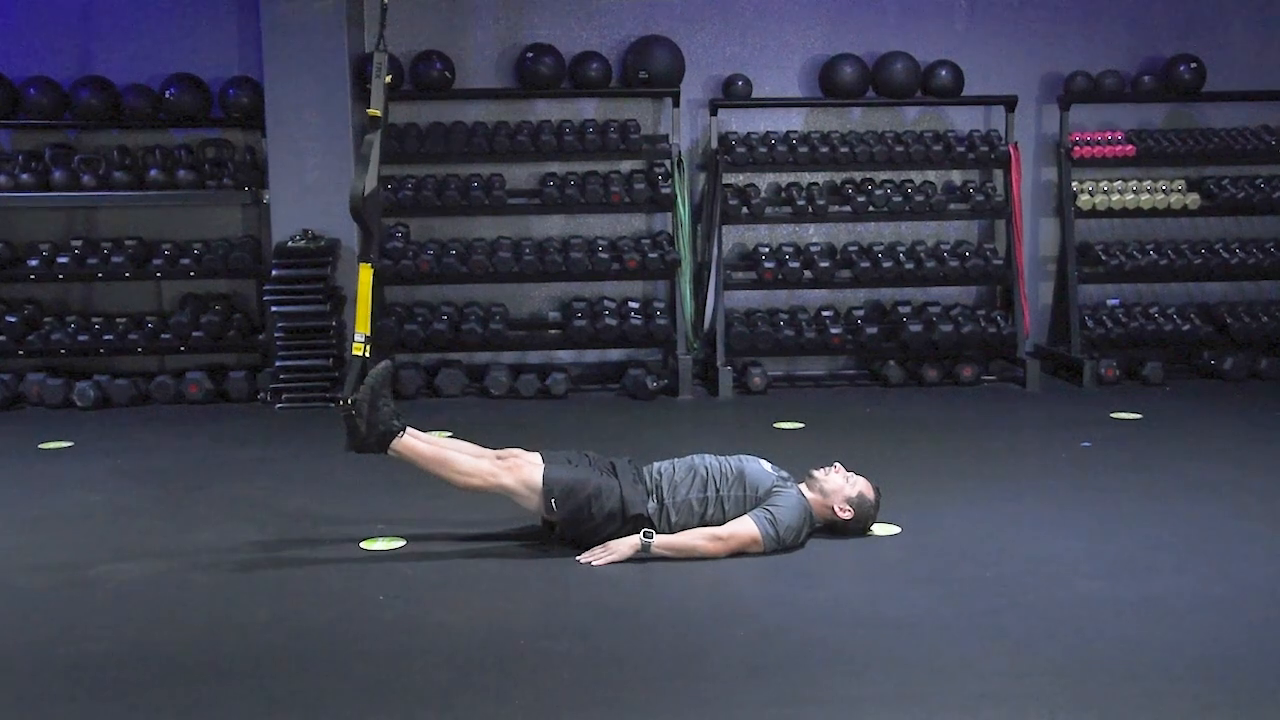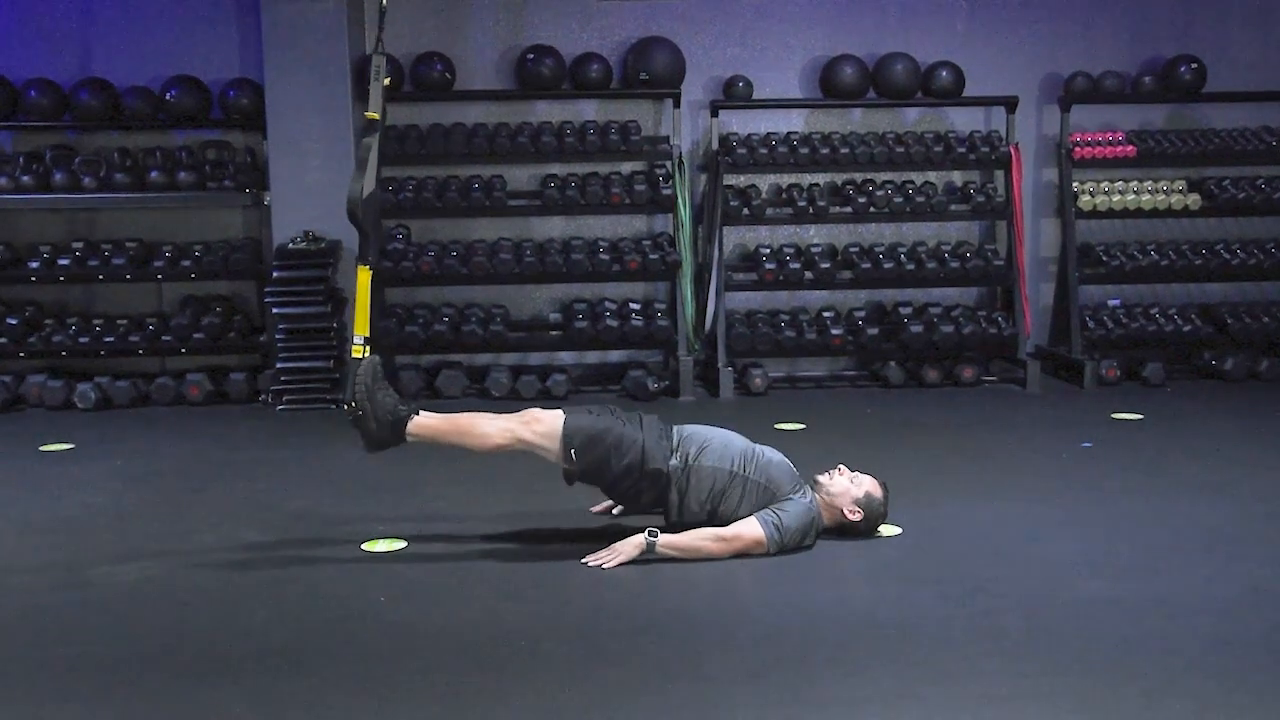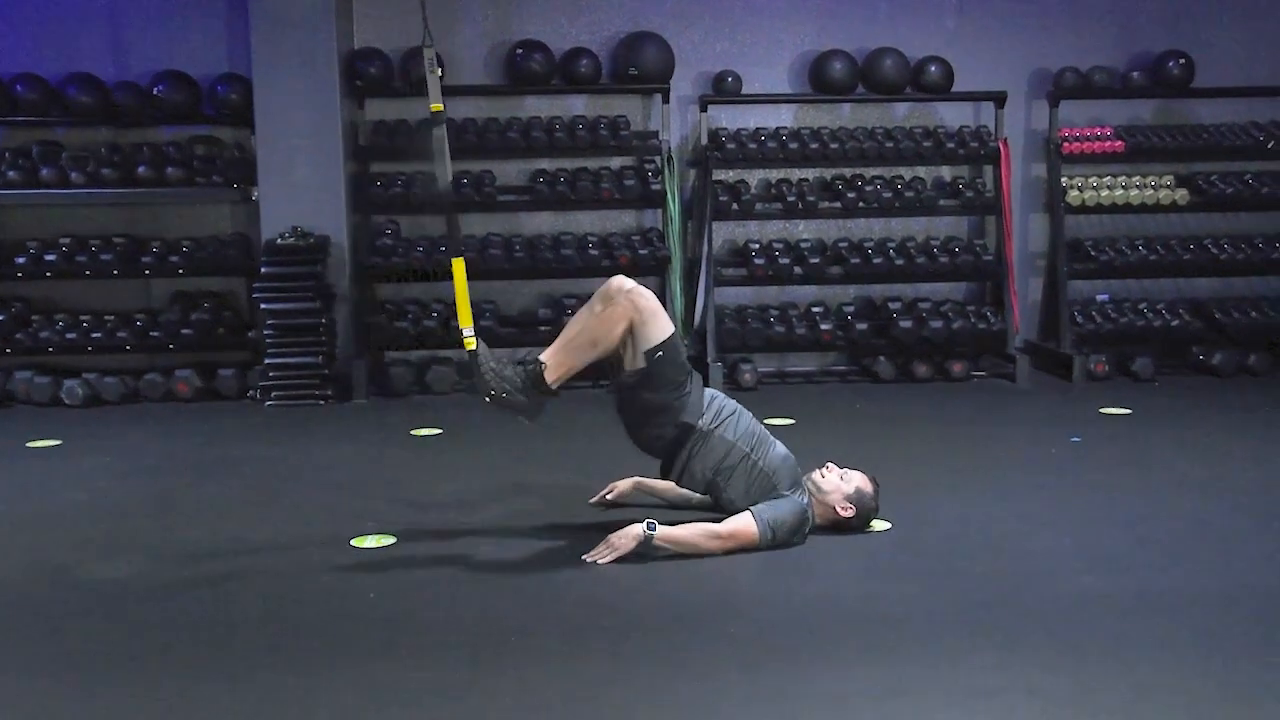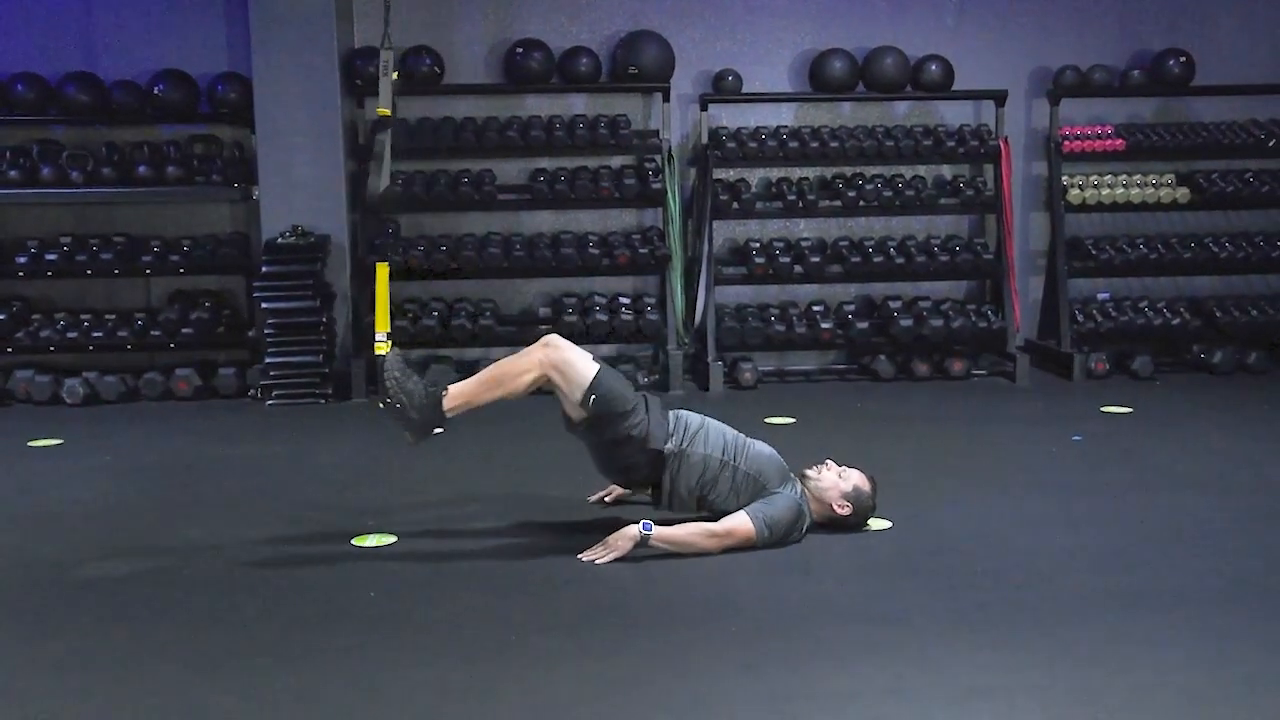
dt=0.7s
person 1, frame 1
left shoulder: (792, 514)
right shoulder: (781, 484)
left elbow: (723, 539)
left wrist: (639, 540)
left hip: (638, 507)
right hip: (641, 478)
left knee: (509, 475)
right knee: (512, 459)
left ankle: (389, 436)
right ankle: (391, 431)
person 1, frame 2
left shoulder: (802, 518)
right shoulder: (796, 490)
left elbow: (728, 540)
left wrist: (647, 541)
left hip: (659, 468)
right hip: (664, 450)
left knee: (525, 429)
right knee: (532, 420)
left ankle: (400, 426)
right ankle: (404, 418)
person 1, frame 3
left shoulder: (793, 516)
right shoulder: (792, 493)
left elbow: (724, 537)
left wrist: (646, 532)
left hip: (678, 425)
right hip: (689, 418)
left knee: (634, 301)
right knee: (618, 288)
left ankle: (537, 383)
right ankle: (534, 373)
person 1, frame 4
left shoulder: (790, 512)
right shoulder: (785, 484)
left elbow: (721, 534)
left wrist: (644, 532)
left hip: (651, 447)
right hip: (661, 434)
left knee: (551, 352)
right knee: (553, 351)
left ankle: (433, 406)
right ankle: (438, 398)
